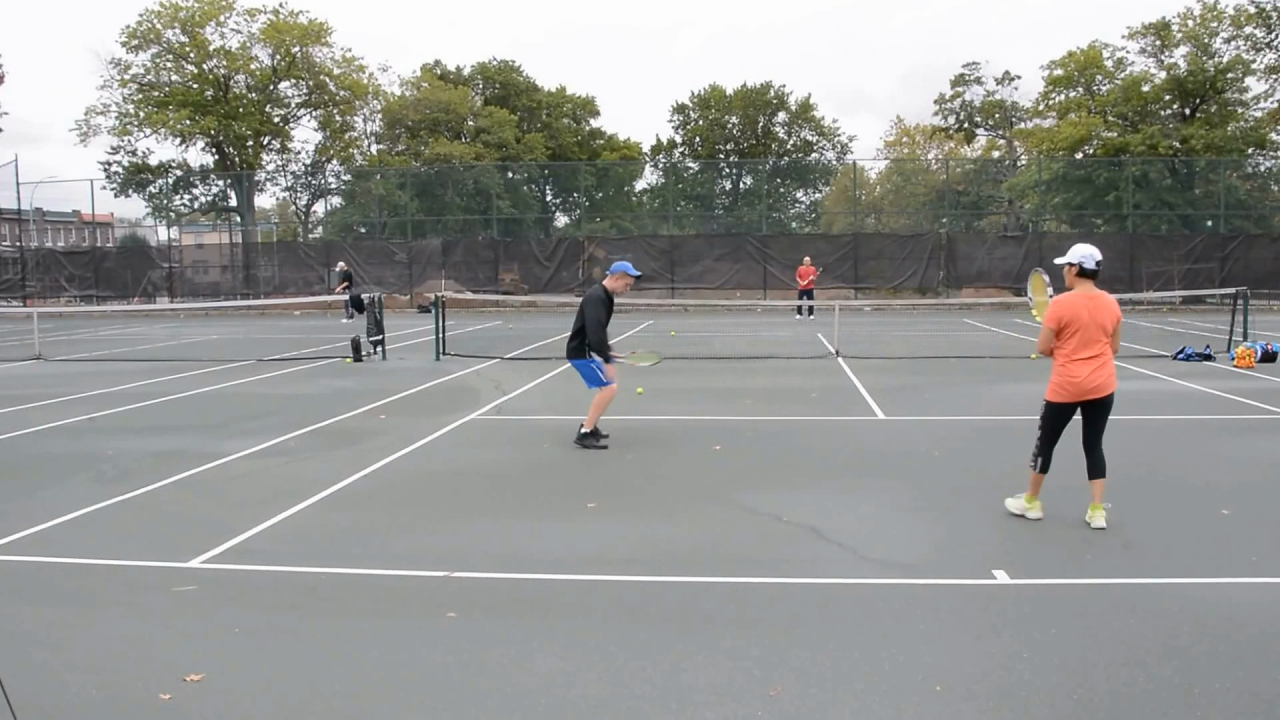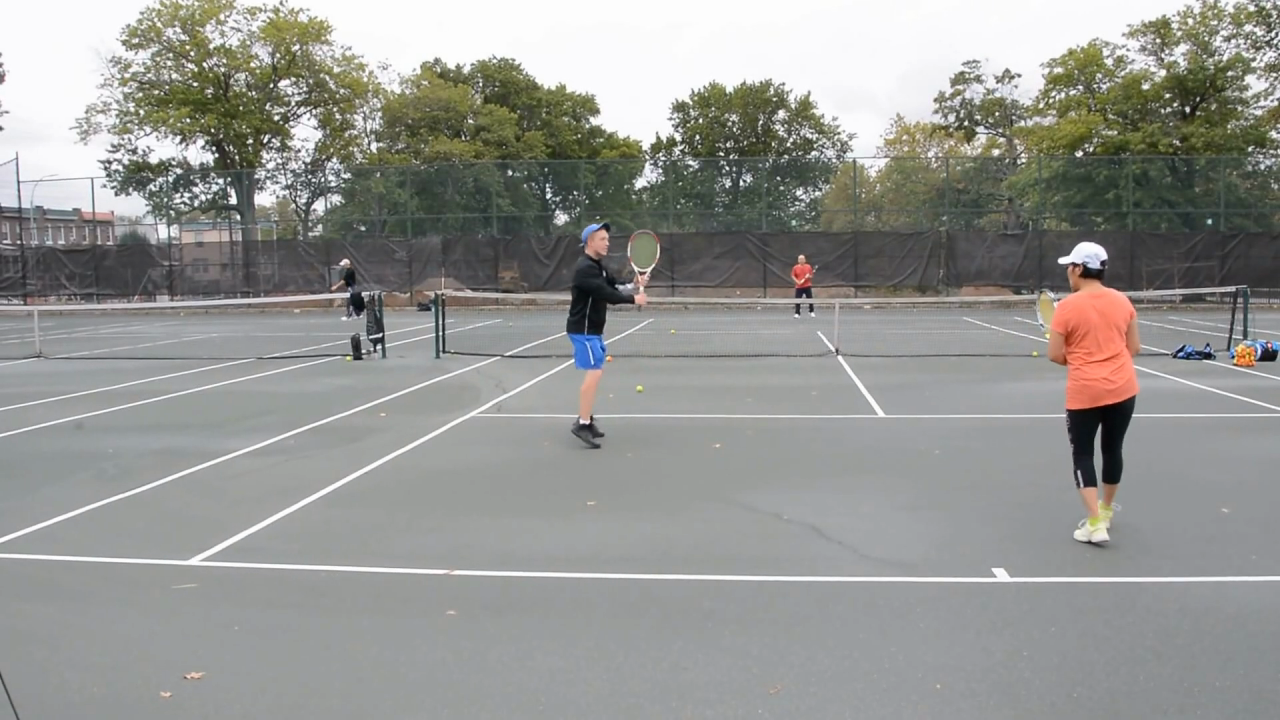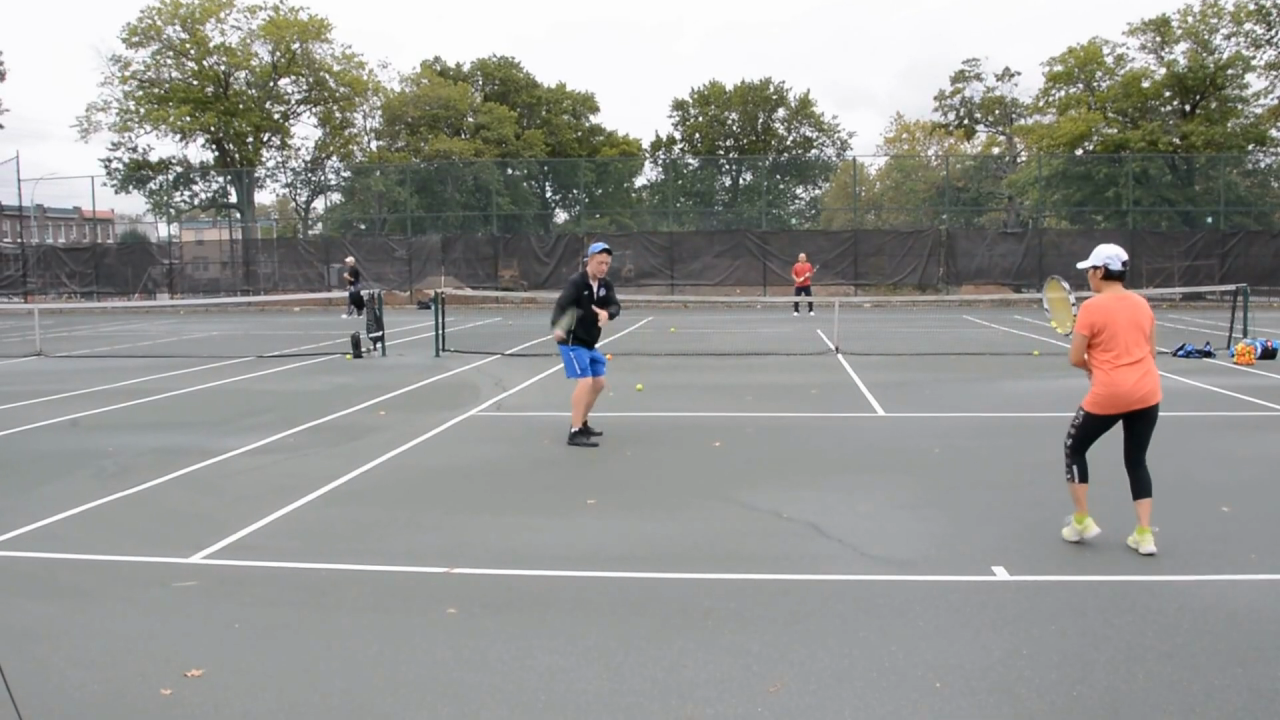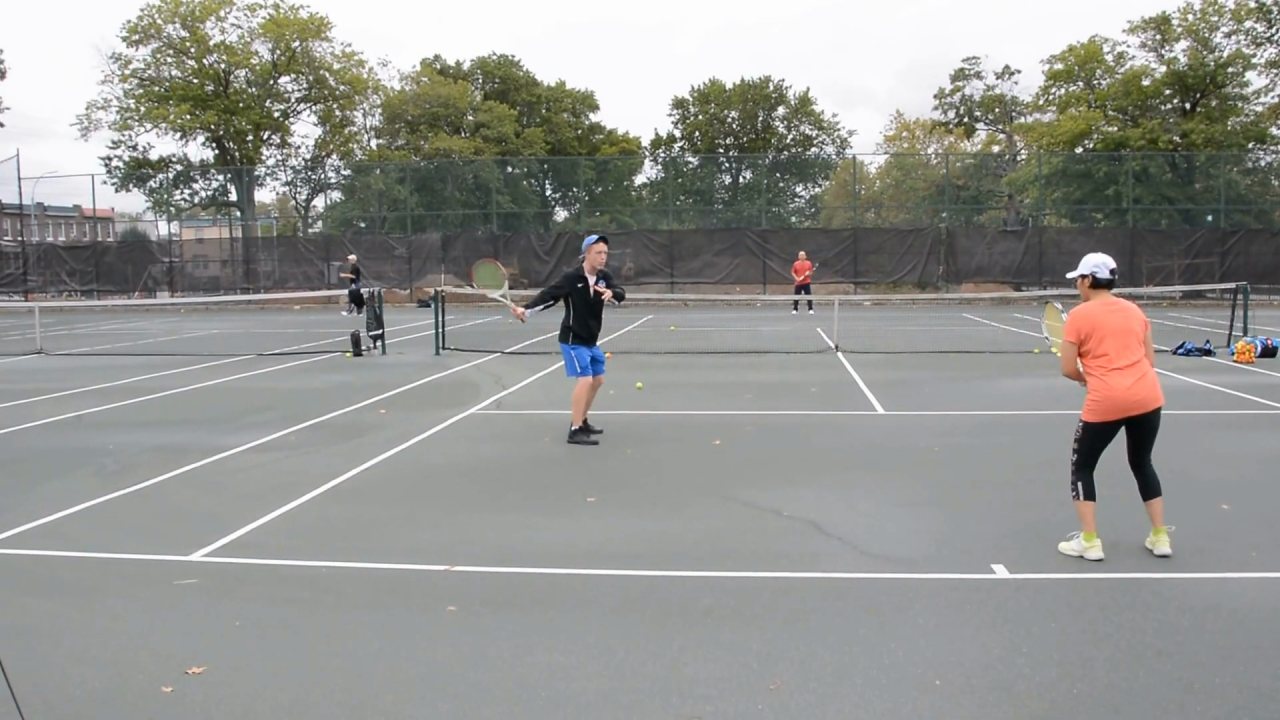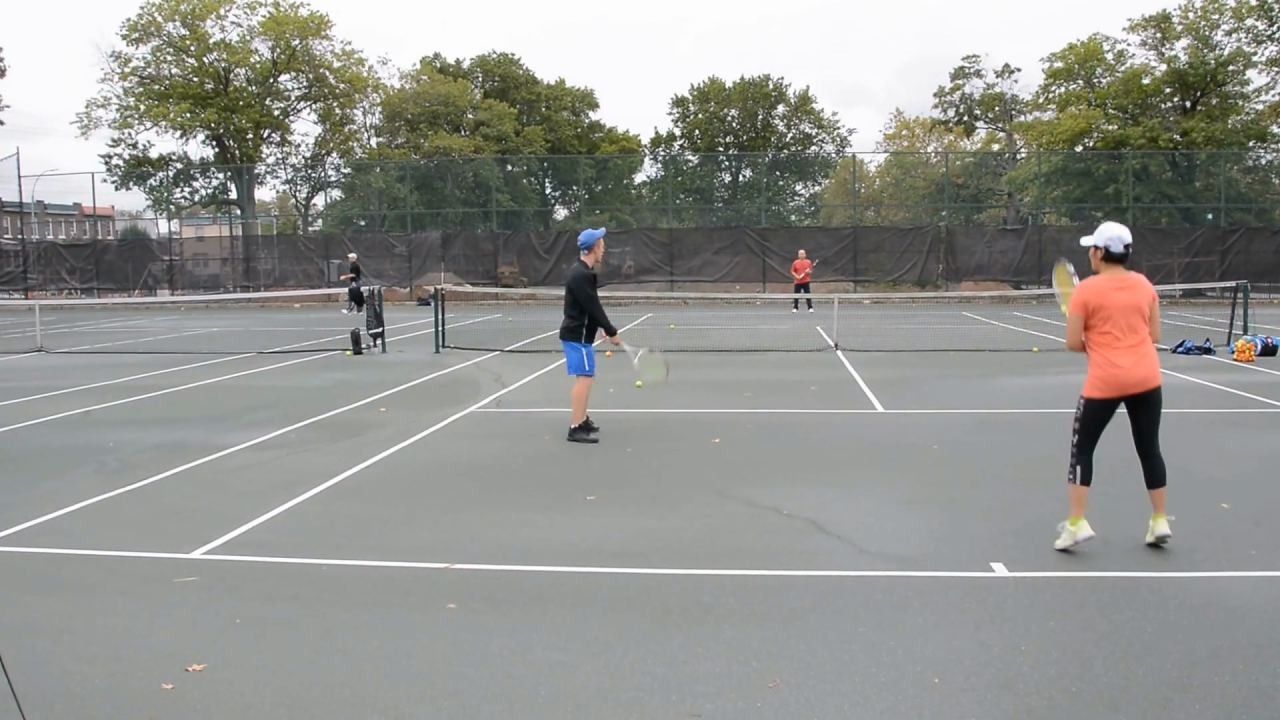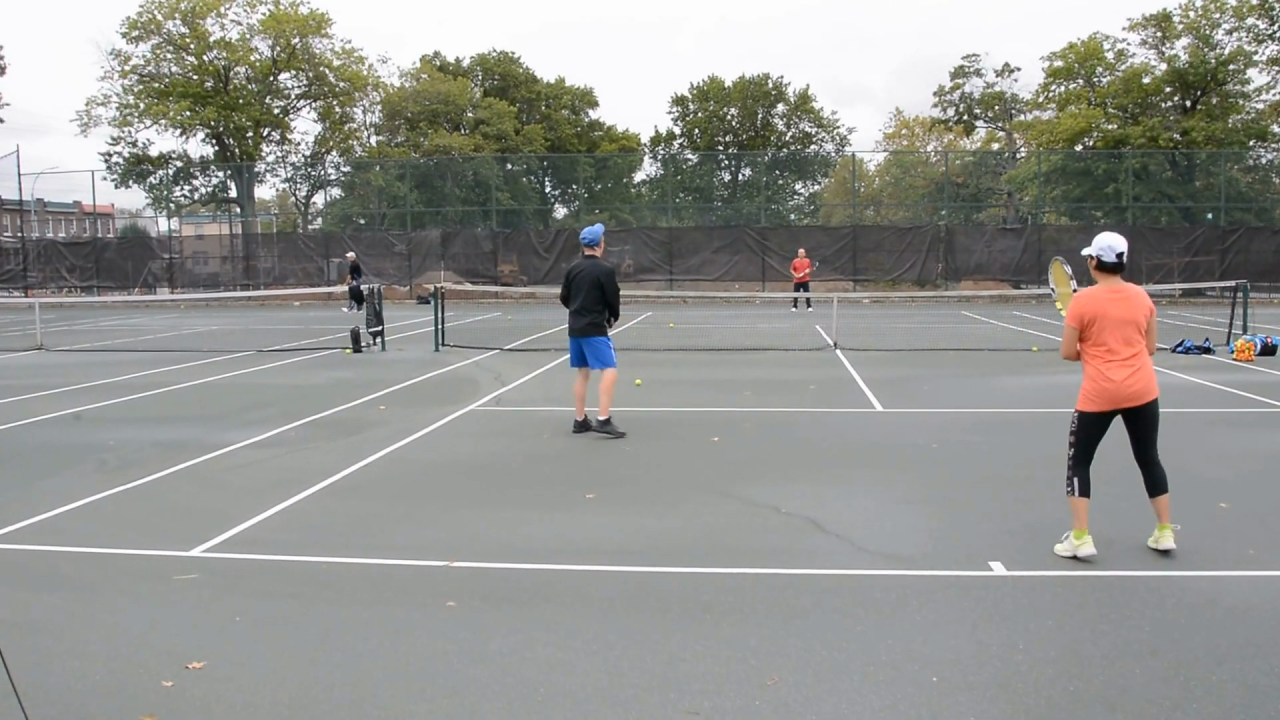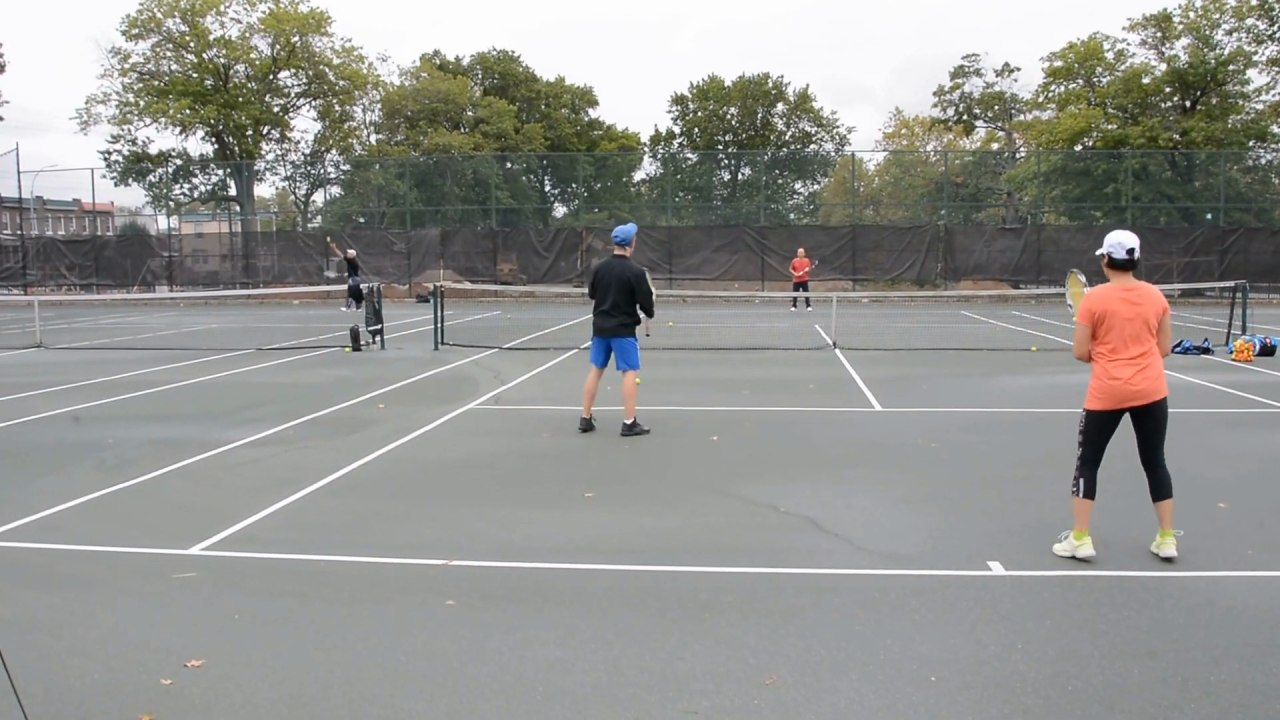
dt=0.5s
person 1, frame 1
left shoulder: (1061, 304)
right shoulder: (1111, 303)
left elbow: (1043, 348)
right elbow: (1114, 347)
left hip: (1066, 388)
right hip: (1103, 387)
left knee: (1046, 443)
right knee: (1093, 446)
left ankle: (1030, 501)
right ankle: (1097, 511)
person 1, frame 2
left shoulder: (1067, 306)
right shoulder: (1122, 301)
left elbow: (1055, 355)
right elbow: (1134, 348)
left hip: (1085, 393)
right hip: (1123, 389)
left knee: (1083, 455)
right knee: (1113, 449)
left ankle: (1095, 524)
right ankle: (1106, 510)
person 1, frame 3
left shoulder: (1092, 308)
right shoulder: (1142, 305)
left elbow: (1075, 358)
right elbow: (1150, 351)
left hip: (1108, 397)
right hip: (1147, 394)
left knee: (1074, 449)
right knee: (1136, 462)
left ankle: (1082, 522)
right ankle: (1145, 535)
person 1, frame 4
left shoulder: (1078, 316)
right shoulder: (1135, 311)
left elbow: (1068, 369)
right elbow: (1149, 360)
left hip: (1105, 404)
right hip: (1147, 398)
left knee: (1081, 467)
right knee: (1141, 464)
left ankle: (1089, 541)
right ankle: (1160, 537)
person 1, frame 5
left shoulder: (1086, 290)
right shoulder: (1144, 286)
left elbow: (1074, 343)
right elbow: (1155, 336)
left hip: (1104, 383)
right hip: (1147, 380)
left knee: (1082, 449)
right knee: (1149, 449)
left ankle: (1076, 523)
right ankle: (1159, 521)
person 1, frame 6
left shoulder: (1082, 300)
right shoulder: (1142, 297)
left elbow: (1067, 352)
right elbow: (1150, 348)
left hip: (1100, 395)
right hip: (1142, 391)
left knee: (1078, 462)
right knee: (1149, 458)
left ankle: (1081, 538)
right ankle: (1165, 532)
person 1, frame 7
left shoulder: (1093, 298)
right shoulder: (1155, 296)
left elbow: (1080, 352)
right elbow: (1164, 348)
left hip: (1107, 395)
right hip: (1151, 392)
left knee: (1087, 463)
right knee: (1155, 463)
left ankle: (1080, 539)
right ankle: (1167, 539)
person 2, frame 1
left shoulder: (605, 297)
right shoulder: (596, 298)
right elbow: (595, 331)
left wrist: (607, 356)
right wrist: (606, 360)
left hip: (589, 352)
right hip: (581, 353)
left knee: (608, 387)
right knee: (609, 388)
left ankle: (589, 426)
right ankle: (585, 434)
person 2, frame 2
left shoulder: (598, 266)
right shoulder: (585, 269)
left elbow: (615, 286)
right elbow: (607, 295)
left wrist: (635, 285)
right wrist: (634, 299)
left hip: (592, 330)
right hip: (583, 331)
left knee: (595, 373)
right knee: (593, 373)
left ankle: (585, 420)
right ankle: (583, 424)
person 2, frame 3
left shoulder: (605, 284)
right shoulder: (576, 282)
left elbow: (614, 308)
right elbow: (561, 306)
left wrist: (606, 312)
right wrist: (557, 327)
left hip: (590, 344)
right hip: (573, 342)
left knee: (599, 383)
right knee: (585, 382)
left ankle: (581, 423)
right ankle: (575, 433)
person 2, frame 4
left shoulder: (604, 277)
right shoulder: (571, 278)
left elbow: (621, 294)
right elbow: (547, 296)
left wrist: (611, 293)
right wrist: (525, 309)
left hip: (591, 341)
right hip: (574, 340)
left knee: (597, 380)
right knee: (584, 380)
left ankle: (582, 421)
right ankle: (575, 430)
person 2, frame 5
left shoulder: (583, 271)
right shoulder: (583, 275)
left elbow: (592, 305)
right elbow: (593, 307)
left wrist: (603, 325)
right wrist: (611, 331)
left hip: (576, 333)
right hip: (577, 335)
left knee: (585, 377)
right knee: (584, 377)
left ankle: (582, 420)
right ankle: (576, 429)
person 2, frame 6
left shoulder: (573, 268)
right shoulder: (605, 270)
left elbow: (564, 298)
right elbow: (613, 299)
right wrist: (614, 318)
left hip: (575, 328)
right hip: (595, 329)
left knee: (583, 372)
right knee: (609, 370)
left ankle: (580, 420)
right ankle: (603, 419)
person 2, frame 7
left shoulder: (600, 268)
right shoulder: (635, 271)
left elbow: (591, 293)
right elbow: (645, 300)
right wrist: (649, 314)
left hip: (600, 327)
right hip: (623, 329)
left knee: (595, 371)
right knee: (629, 373)
left ankle: (586, 418)
right ankle: (629, 423)
